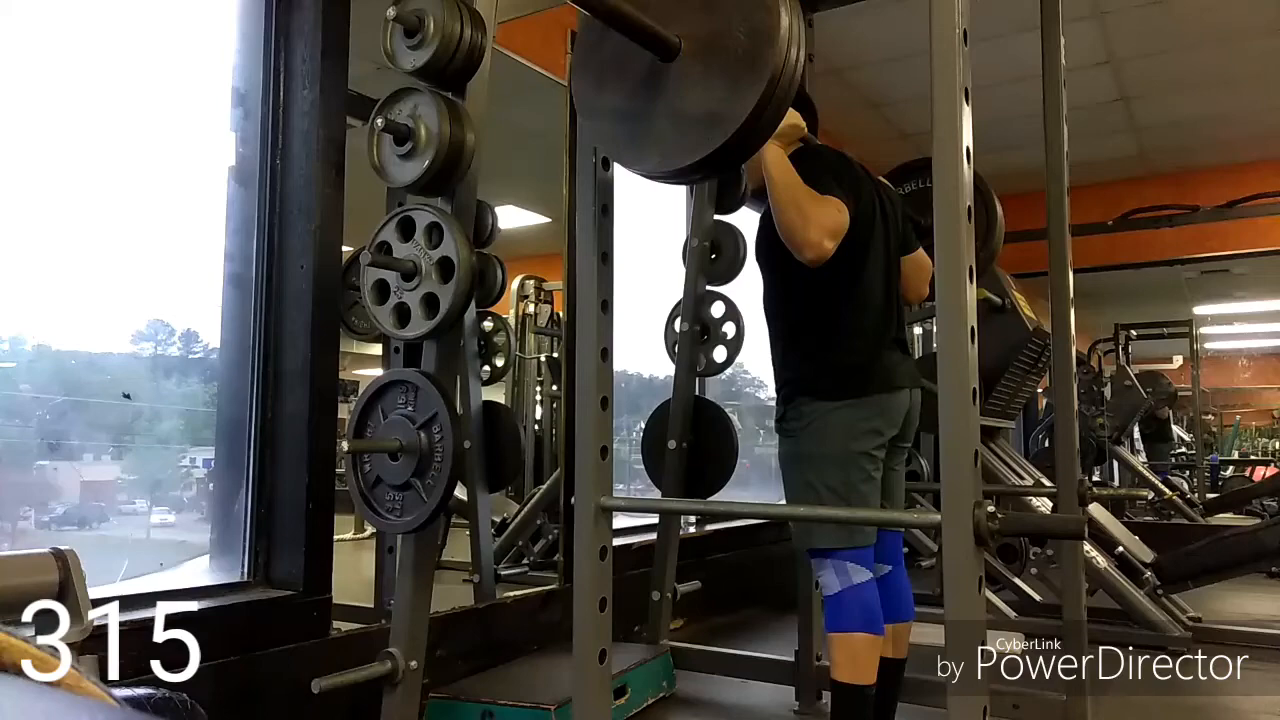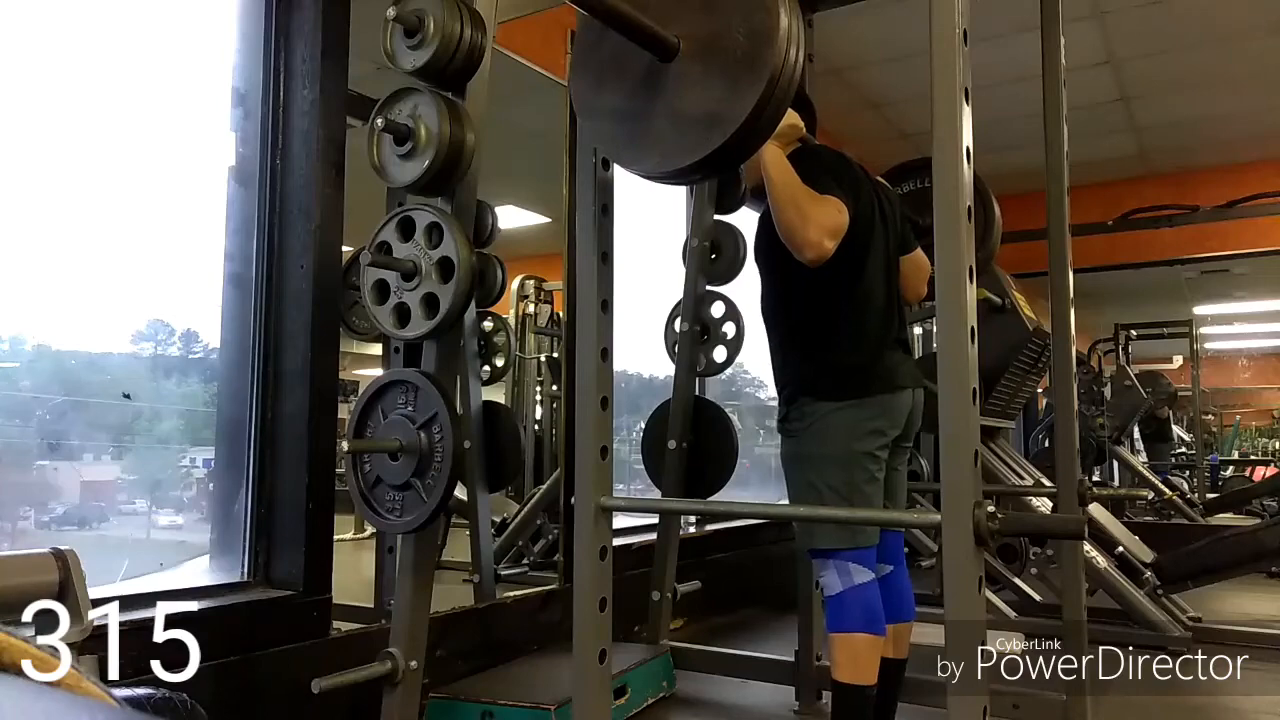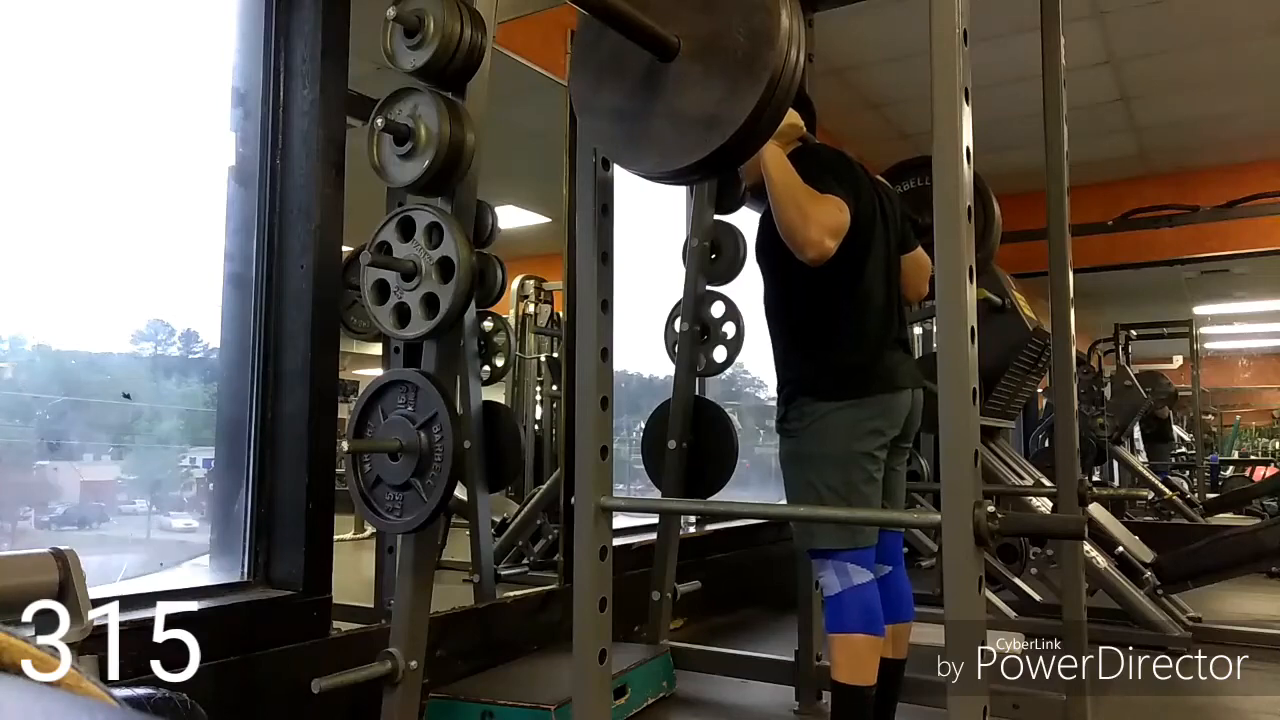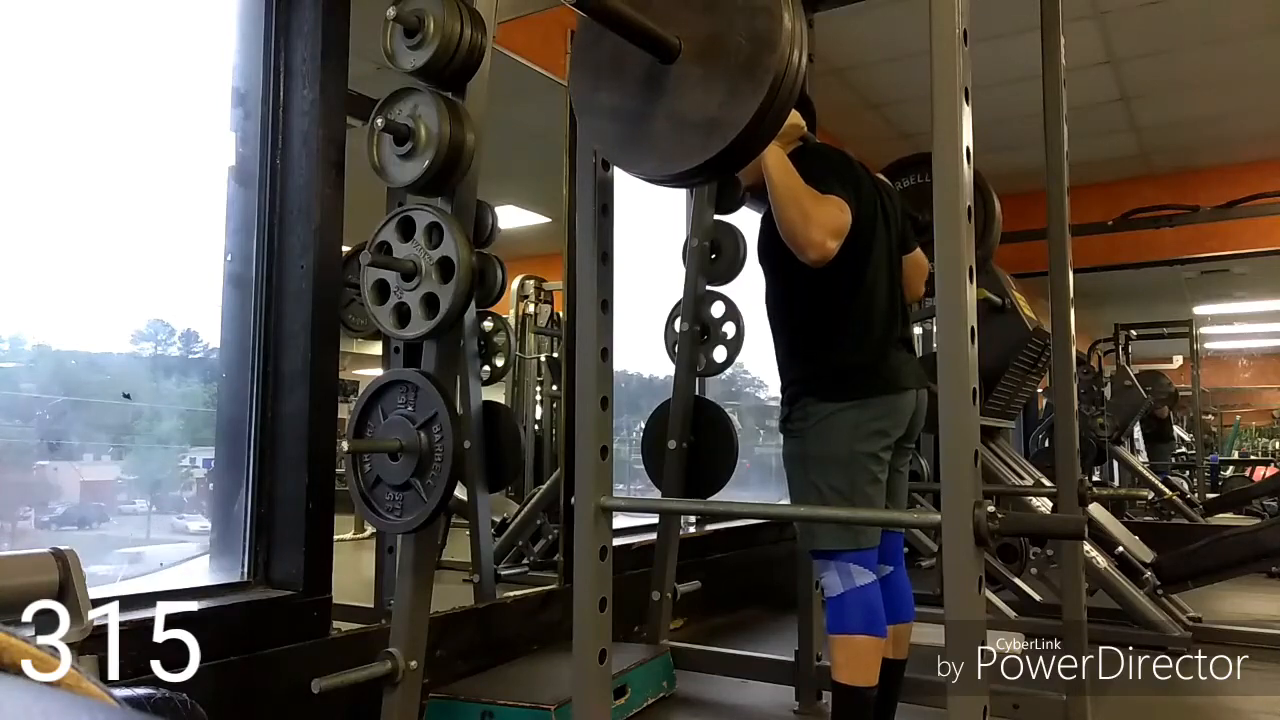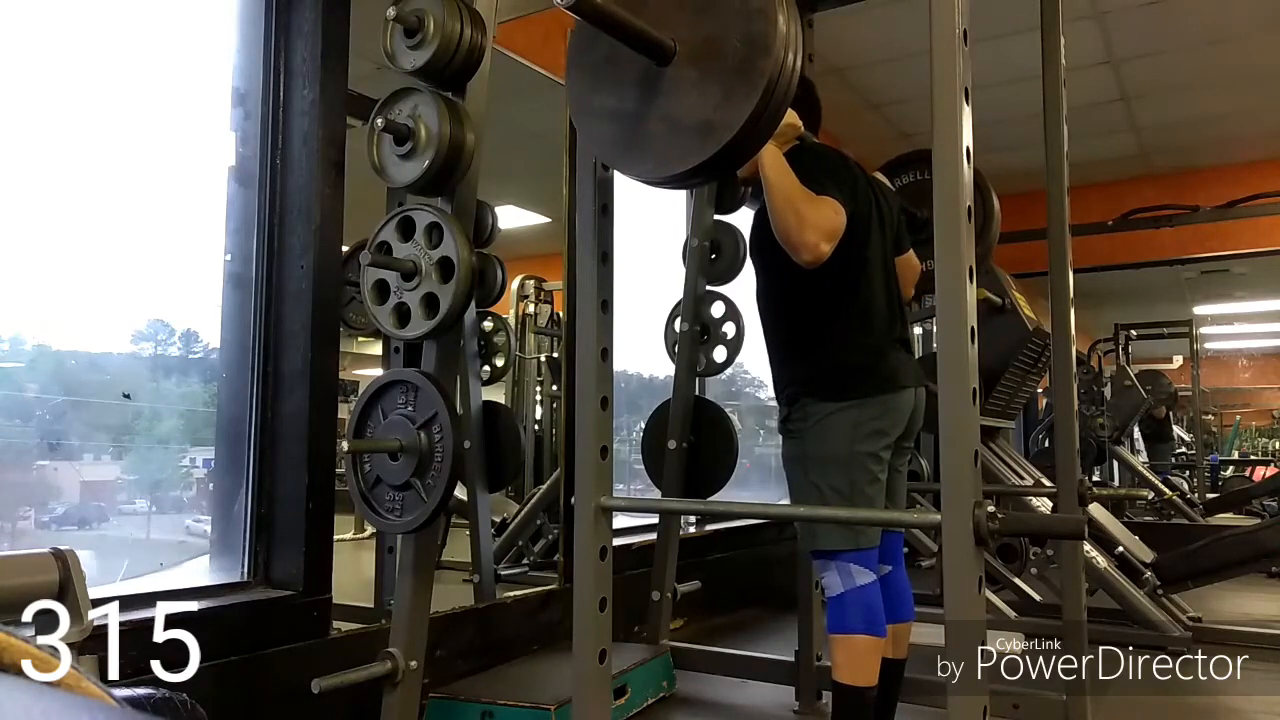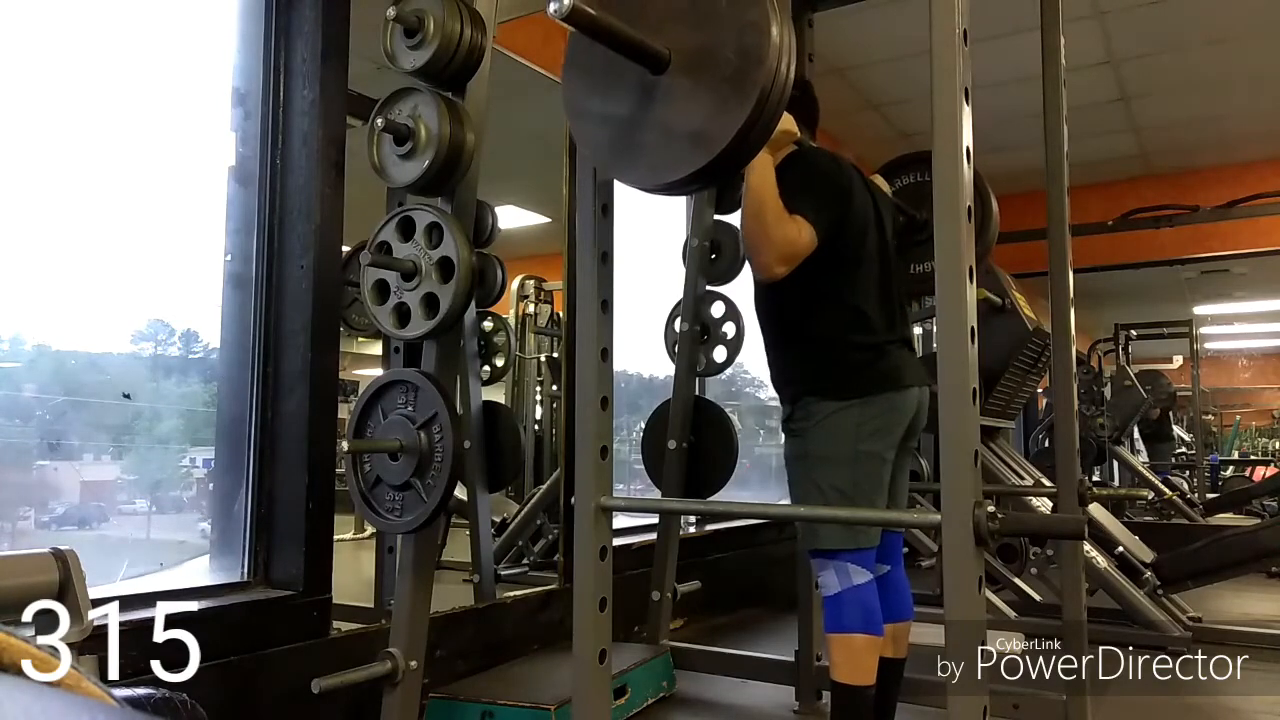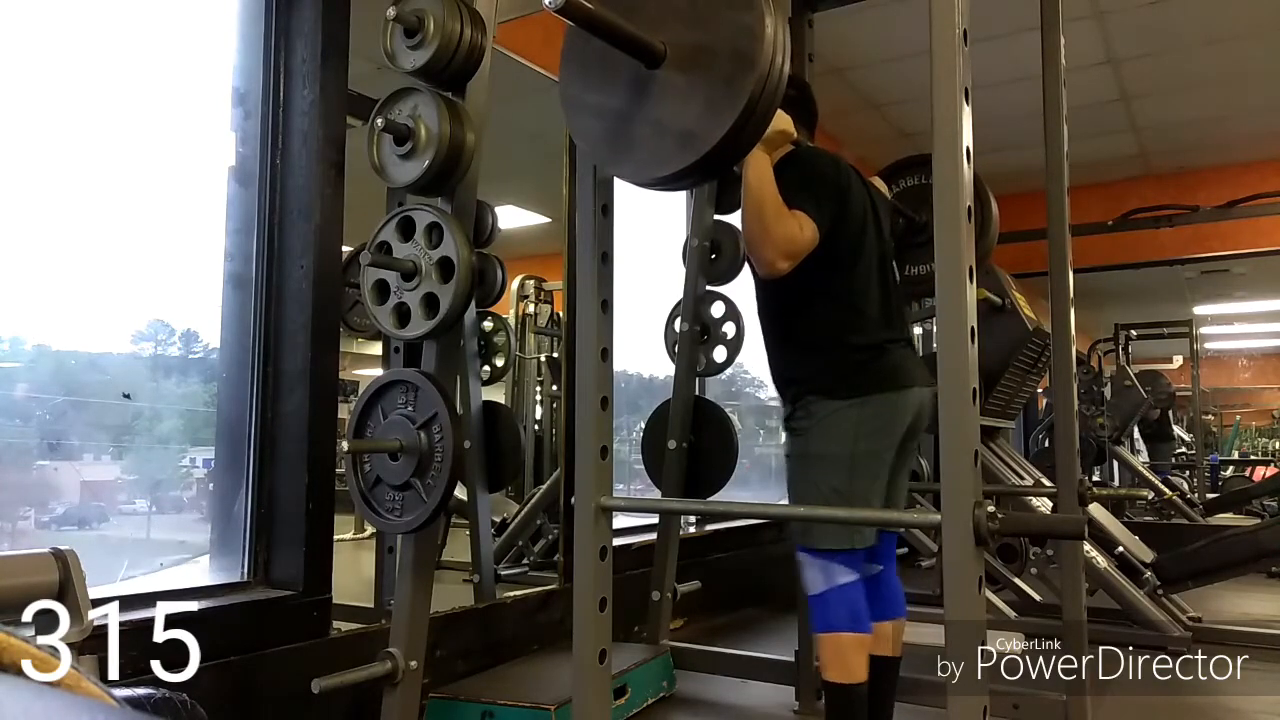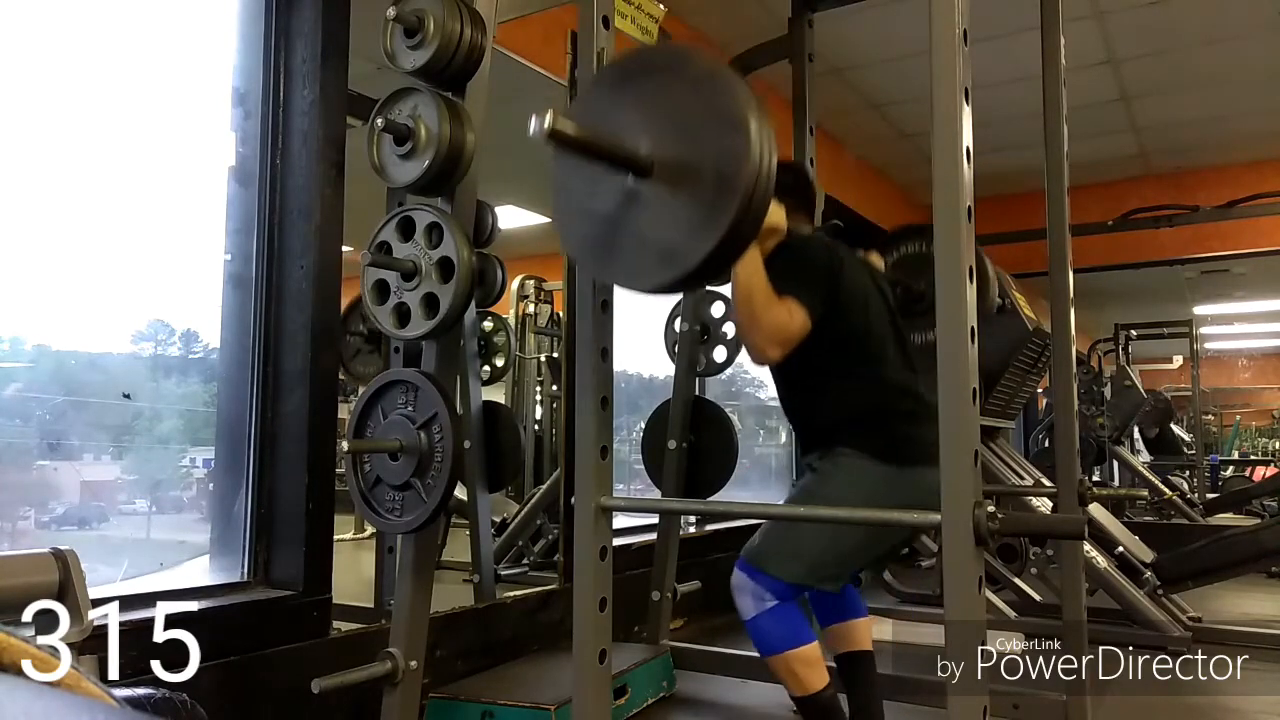
dt=0.5s
person 1, frame 1
left shoulder: (815, 166)
right shoulder: (865, 183)
left elbow: (814, 239)
right elbow: (917, 283)
left wrist: (768, 148)
left hip: (837, 396)
right hip: (887, 387)
left knee: (843, 565)
right knee: (879, 559)
person 1, frame 2
left shoulder: (813, 166)
right shoulder: (860, 182)
left elbow: (815, 239)
right elbow: (916, 282)
left wrist: (766, 147)
left hip: (840, 396)
right hip: (889, 389)
left knee: (845, 566)
right knee: (881, 559)
person 1, frame 3
left shoulder: (814, 165)
right shoulder: (863, 182)
left elbow: (817, 239)
right elbow: (917, 282)
left wrist: (768, 148)
left hip: (839, 396)
right hip: (888, 388)
left knee: (844, 566)
right knee: (880, 560)
person 1, frame 4
left shoulder: (814, 164)
right shoulder: (860, 178)
left elbow: (817, 240)
right elbow: (914, 280)
left wrist: (770, 148)
left hip: (842, 394)
right hip: (892, 387)
left knee: (847, 566)
right knee: (881, 560)
person 1, frame 5
left shoulder: (810, 165)
right shoulder: (859, 179)
left elbow: (811, 240)
right elbow: (906, 279)
left wrist: (768, 149)
left hip: (841, 395)
right hip: (890, 387)
left knee: (846, 566)
right knee: (880, 561)
person 1, frame 6
left shoulder: (805, 171)
right shoulder: (849, 178)
left elbow: (772, 257)
left wrist: (758, 153)
left hip: (845, 393)
right hip: (892, 385)
left knee: (843, 564)
right knee: (879, 559)
person 1, frame 7
left shoulder: (802, 169)
right shoulder: (849, 180)
left elbow: (774, 252)
left wrist: (755, 149)
left hip: (846, 394)
right hip: (894, 385)
left knee: (830, 564)
right knee: (870, 563)
person 1, frame 8
left shoulder: (798, 255)
right shoulder: (841, 258)
left elbow: (768, 340)
left wrist: (745, 239)
left hip: (878, 458)
right hip: (915, 455)
left knee: (761, 583)
right knee: (822, 573)
